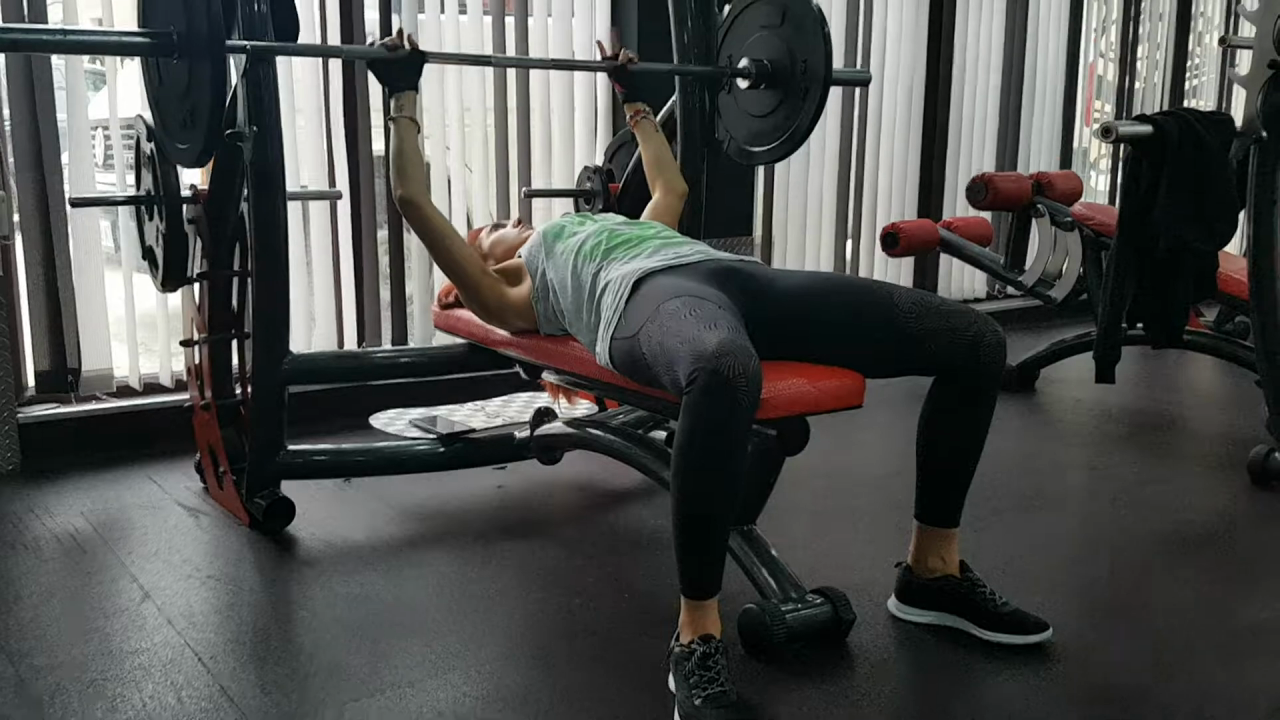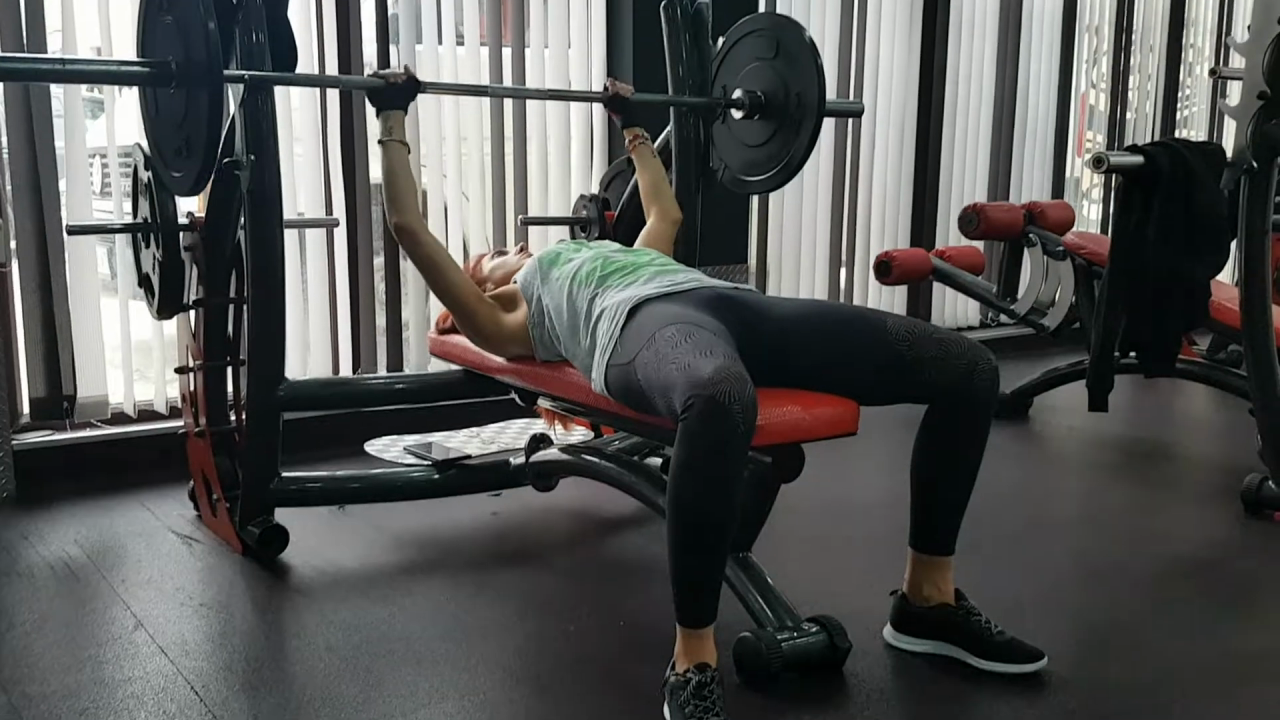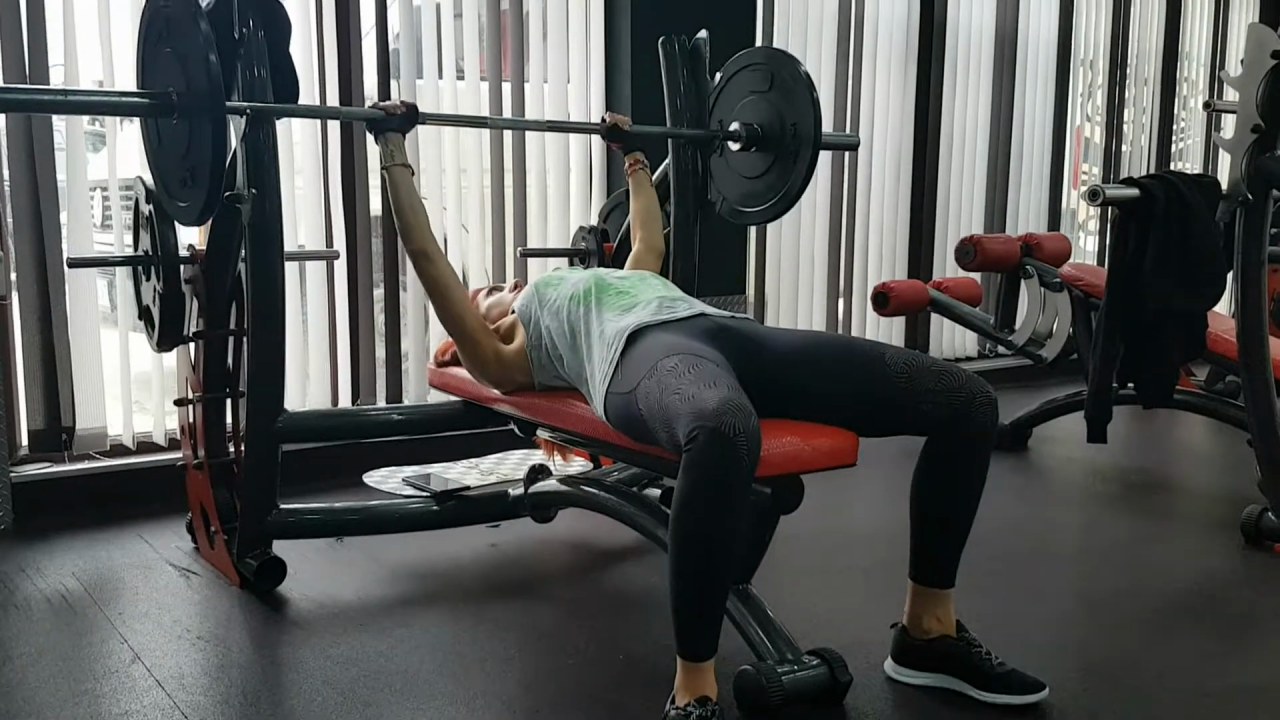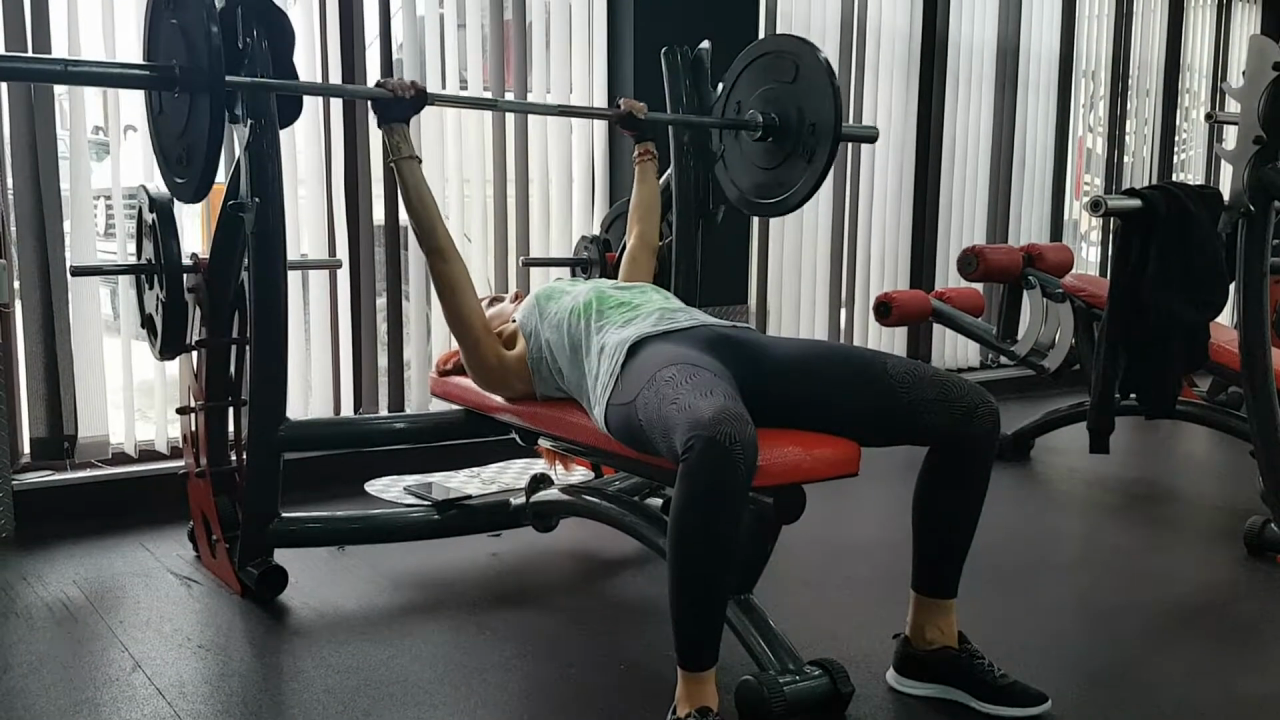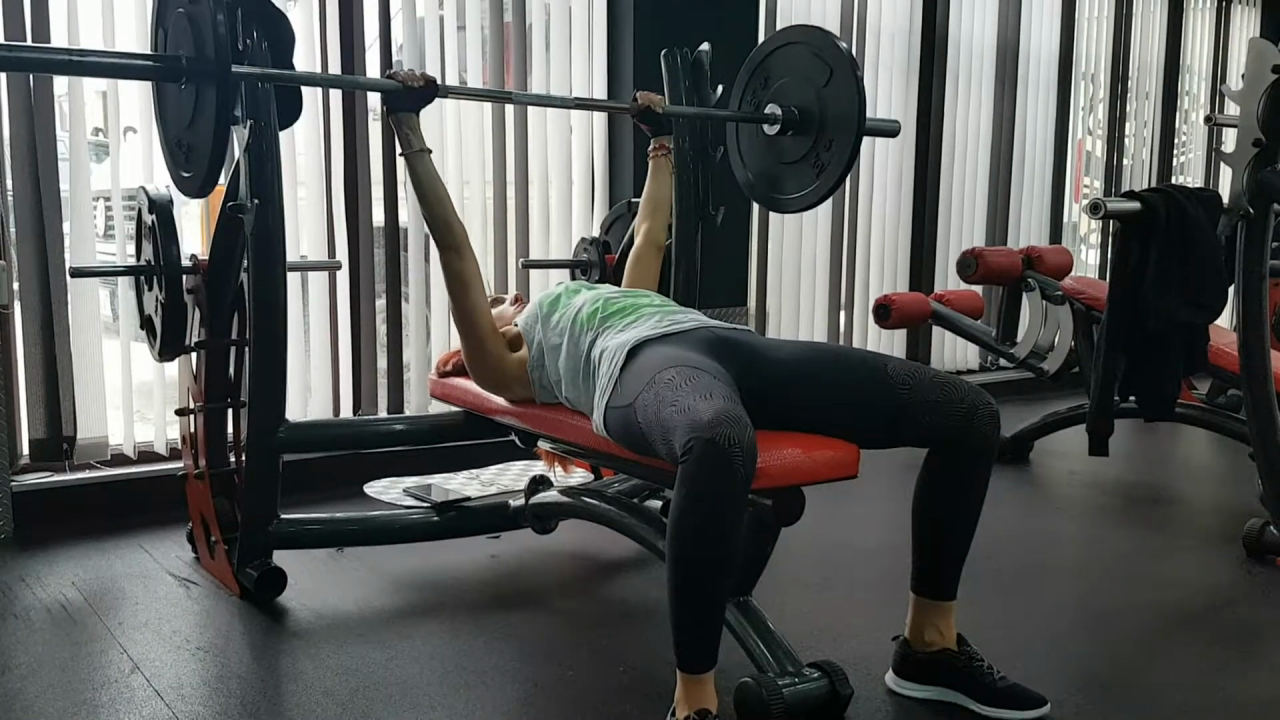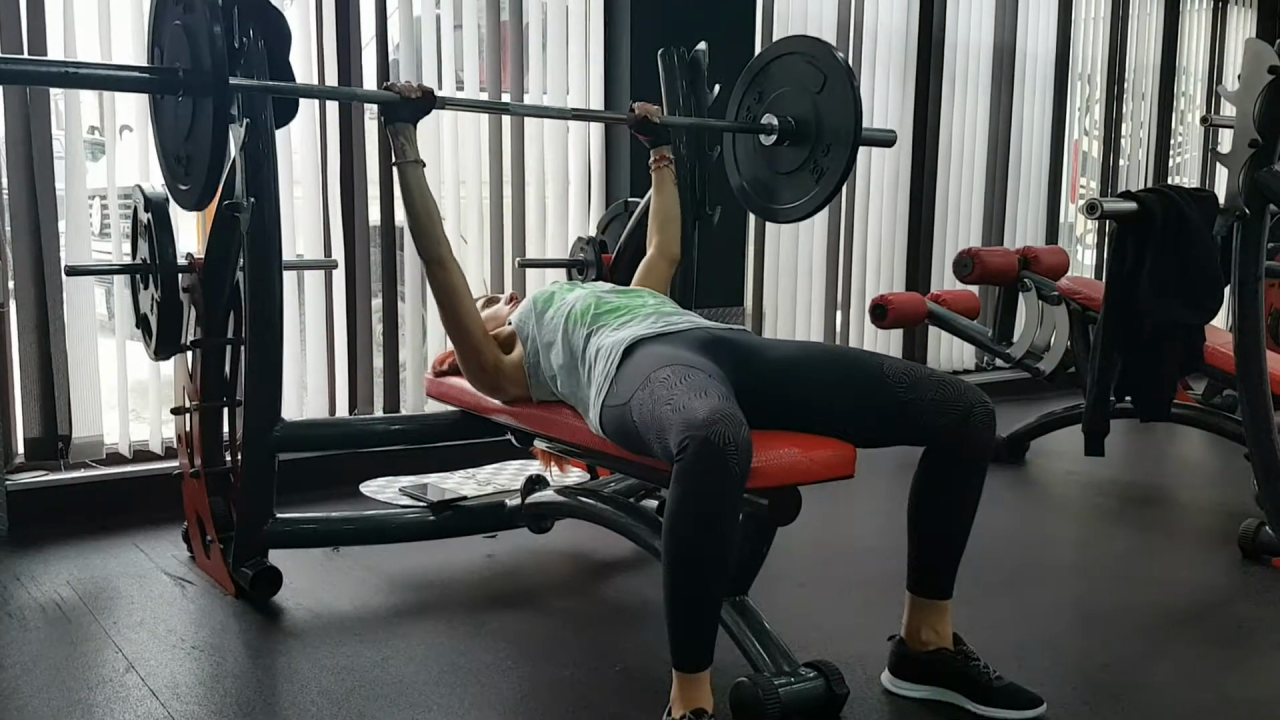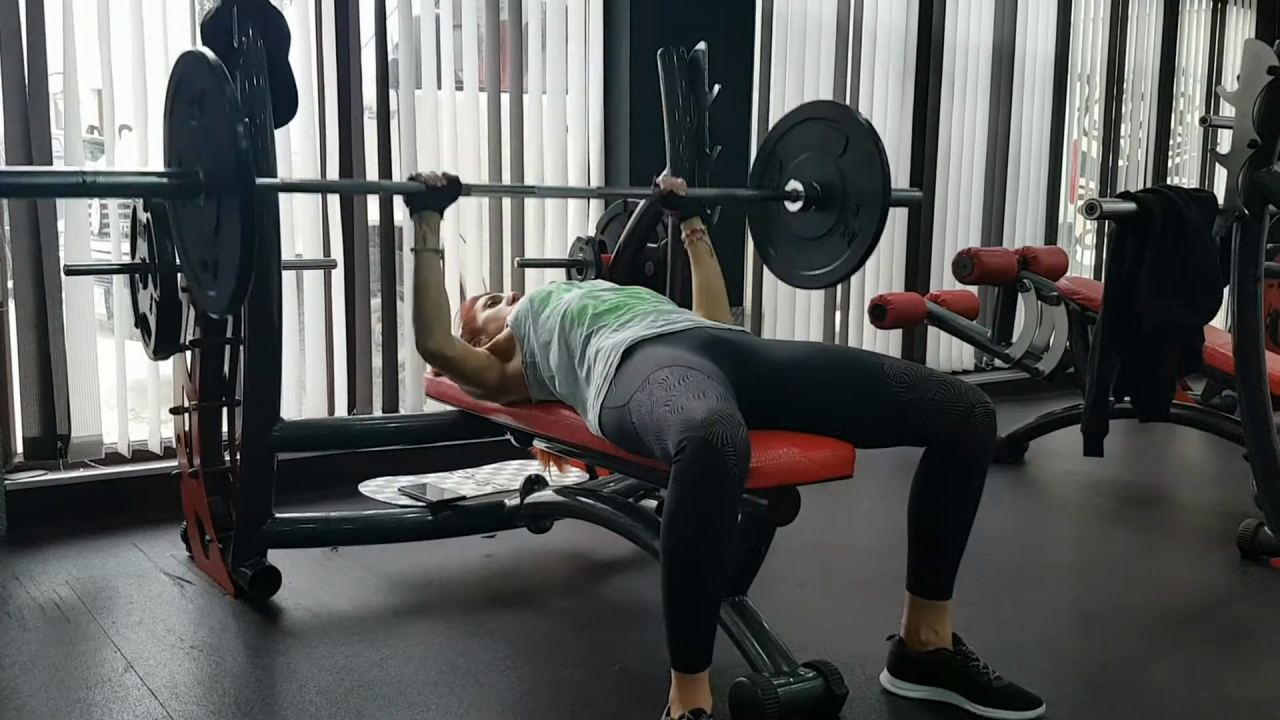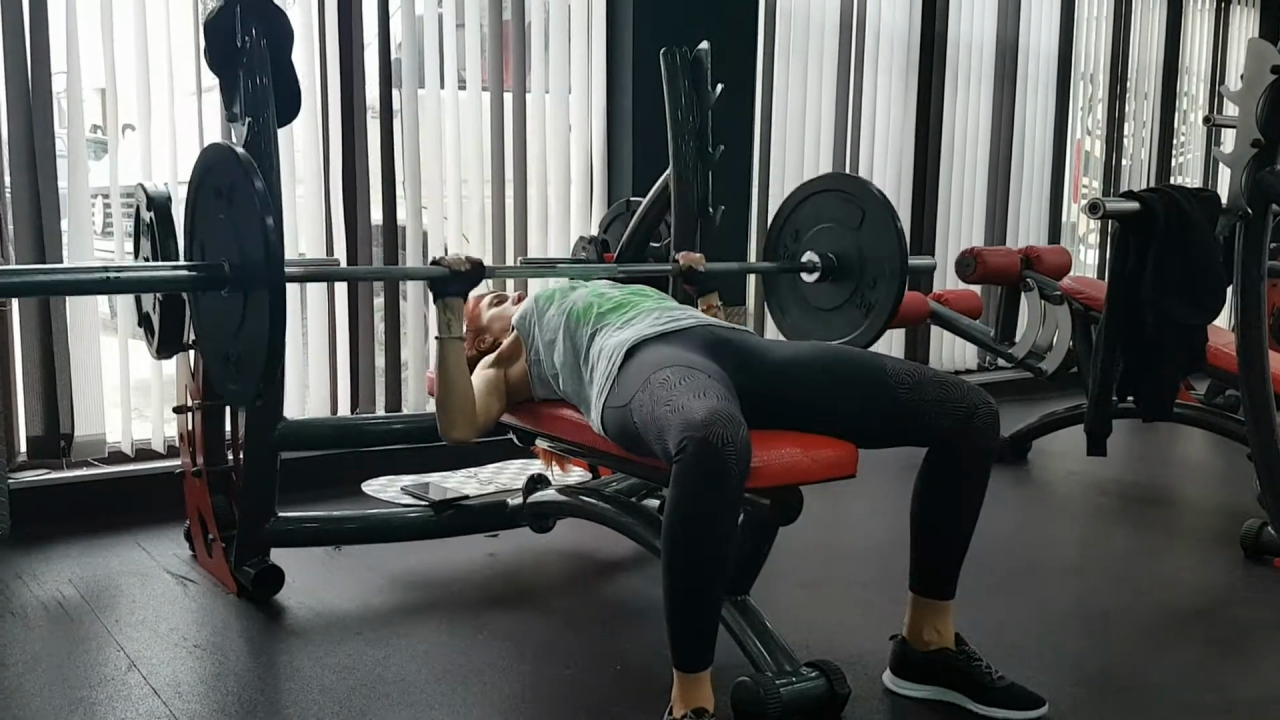
dt=0.5s
person 1, frame 1
left shoulder: (601, 230)
right shoulder: (512, 297)
left elbow: (672, 188)
right elbow: (415, 203)
left wrist: (633, 101)
right wrist: (402, 94)
left knee: (973, 341)
right knee: (724, 370)
left ankle: (931, 572)
right ankle: (696, 636)
person 1, frame 2
left shoulder: (595, 260)
right shoulder: (508, 323)
left elbow: (666, 216)
right elbow: (410, 229)
left wrist: (632, 128)
right wrist: (393, 119)
left knee: (966, 370)
right knee: (719, 397)
left ankle: (927, 598)
person 1, frame 3
left shoulder: (593, 296)
right shoulder: (505, 358)
left elbow: (650, 246)
right elbow: (426, 256)
left wrist: (633, 155)
right wrist: (393, 148)
left knee: (966, 402)
right knee: (723, 430)
left ankle: (927, 632)
person 1, frame 4
left shoulder: (592, 306)
right shoulder: (506, 367)
left elbow: (641, 241)
right elbow: (441, 253)
left wrist: (644, 148)
right wrist: (398, 137)
left hip: (729, 342)
left knee: (968, 412)
right knee: (720, 439)
left ankle: (930, 644)
person 1, frame 5
left shoulder: (604, 305)
right shoulder: (507, 368)
left elbow: (650, 239)
right elbow: (453, 248)
left wrist: (660, 141)
right wrist: (409, 129)
left hip: (731, 346)
right hip: (646, 364)
left knee: (968, 414)
right knee: (719, 443)
left ankle: (929, 647)
person 1, frame 6
left shoulder: (608, 307)
right shoulder: (504, 370)
left elbow: (664, 251)
right elbow: (439, 261)
left wrist: (660, 151)
right wrist: (404, 139)
left hip: (727, 346)
right hip: (643, 365)
left knee: (963, 413)
right knee: (715, 440)
left ankle: (926, 645)
person 1, frame 7
left shoulder: (591, 297)
right shoulder: (505, 369)
left elbow: (714, 314)
right elbow: (437, 349)
left wrist: (690, 220)
right wrist: (427, 223)
left hip: (726, 351)
left knee: (965, 414)
right knee: (711, 441)
left ankle: (925, 647)
person 1, frame 8
left shoulder: (604, 300)
right shoulder: (505, 362)
right elbow: (458, 426)
left wrist: (705, 288)
right wrist: (449, 306)
left knee: (967, 413)
right knee: (713, 441)
left ankle: (927, 645)
